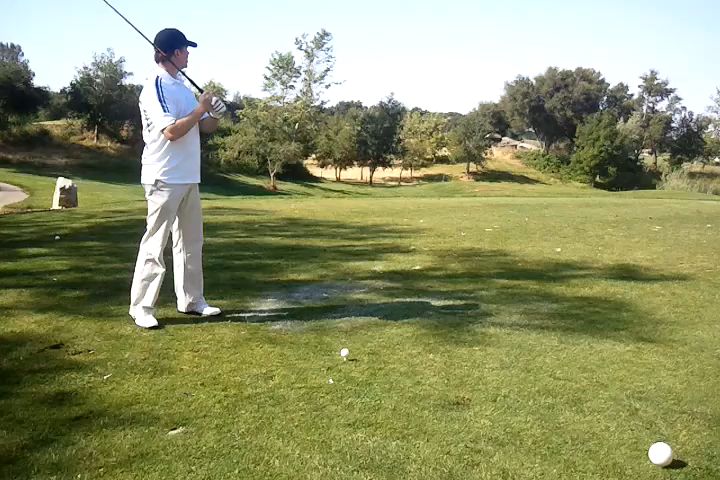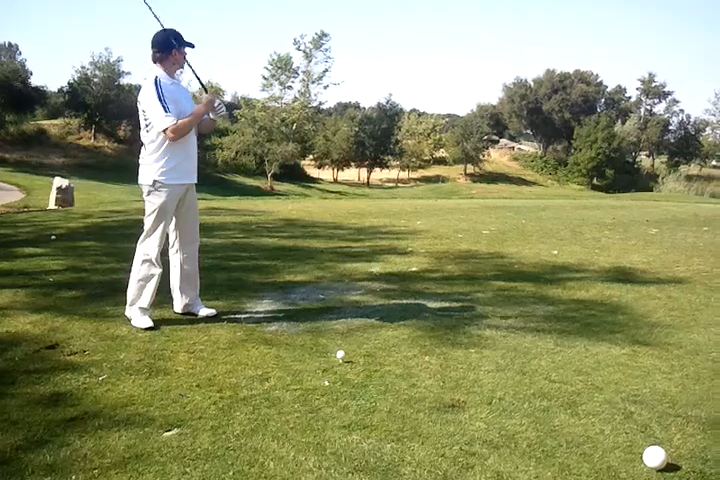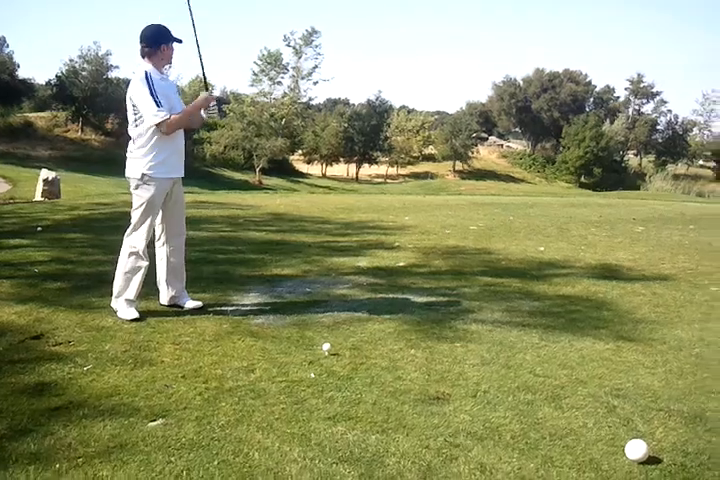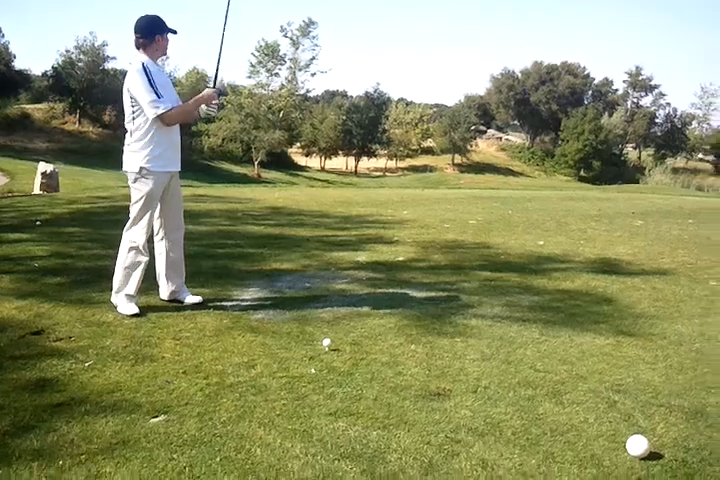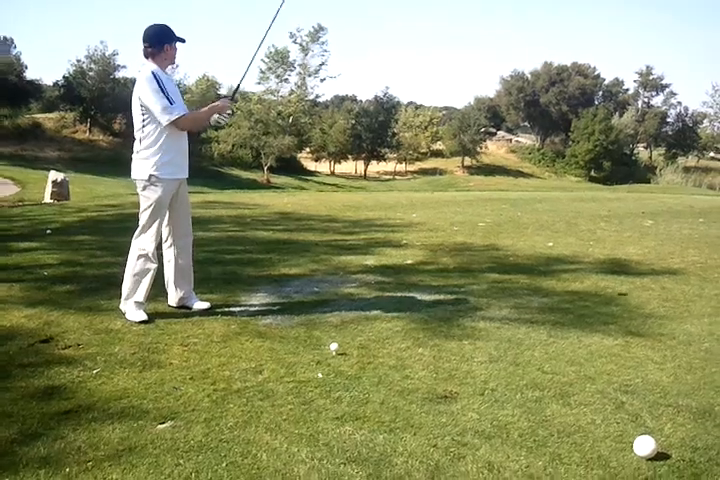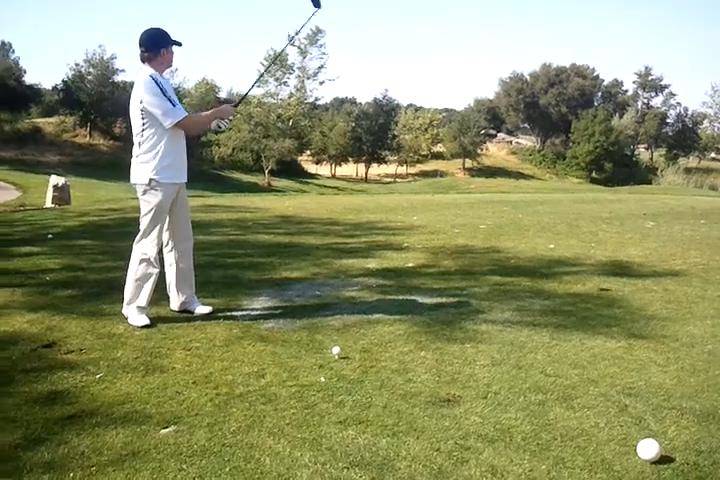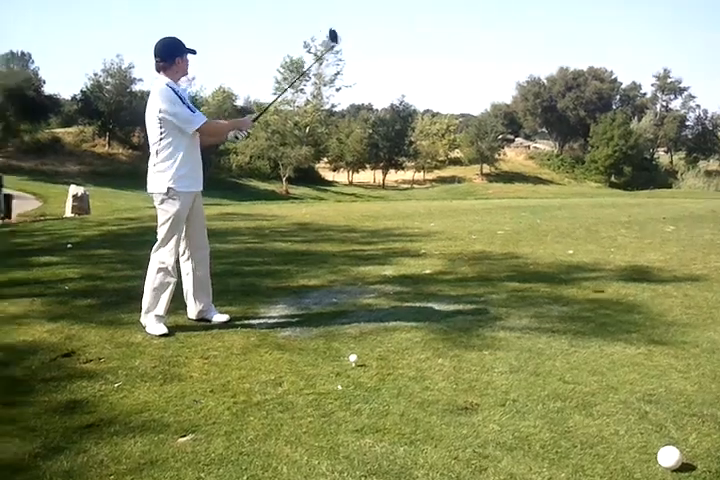
dt=0.1s
person 1, frame 1
left shoulder: (184, 88)
right shoulder: (155, 87)
left elbow: (205, 127)
right elbow: (172, 132)
left wrist: (214, 114)
right wrist: (200, 108)
left hip: (189, 178)
right hip: (165, 179)
left knee: (191, 241)
right knee: (156, 244)
left ankle: (191, 299)
right ankle: (141, 306)
person 1, frame 2
left shoulder: (180, 88)
right shoulder: (154, 87)
left elbow: (202, 128)
right elbow: (173, 132)
left wrist: (213, 115)
right wrist: (201, 109)
left hip: (186, 179)
right hip: (162, 179)
left knee: (187, 242)
right knee: (153, 244)
left ankle: (187, 300)
right ankle: (137, 307)
person 1, frame 3
left shoulder: (165, 82)
right shoulder: (143, 81)
left elbow: (185, 123)
right elbow: (166, 126)
left wrist: (202, 113)
right wrist: (197, 104)
left hip: (172, 172)
right hip: (149, 173)
left knee: (173, 234)
right knee: (140, 237)
left ankle: (173, 293)
right ankle: (123, 298)
person 1, frame 4
left shoulder: (158, 72)
right shoulder: (140, 73)
left elbow: (181, 115)
right elbow: (168, 118)
left wrist: (201, 109)
right wrist: (200, 98)
left hip: (168, 165)
right hip: (147, 166)
left knee: (171, 229)
right knee: (139, 231)
left ankle: (172, 287)
right ankle: (123, 294)
person 1, frame 5
left shoulder: (164, 80)
right shoulder: (150, 81)
left elbow: (183, 122)
right elbow: (182, 123)
left wrist: (211, 118)
right wrist: (215, 106)
left hip: (176, 172)
right hip: (156, 173)
left knee: (180, 235)
right knee: (148, 238)
left ankle: (181, 294)
right ankle: (131, 301)
person 1, frame 6
left shoulder: (160, 84)
right shoulder: (149, 85)
left elbow: (183, 126)
right elbow: (185, 124)
left wrist: (211, 122)
right wrist: (218, 111)
left hip: (174, 177)
right hip: (155, 177)
left knee: (181, 239)
right knee: (149, 243)
left ankle: (183, 298)
right ankle: (134, 306)
person 1, frame 7
left shoulder: (173, 93)
right shoulder: (166, 94)
left elbow: (197, 136)
right elbow: (206, 127)
left wrist: (228, 133)
right wrist: (238, 123)
left hip: (189, 185)
right hip: (172, 186)
left knee: (197, 247)
right knee: (167, 251)
left ankle: (201, 306)
right ankle: (152, 315)
